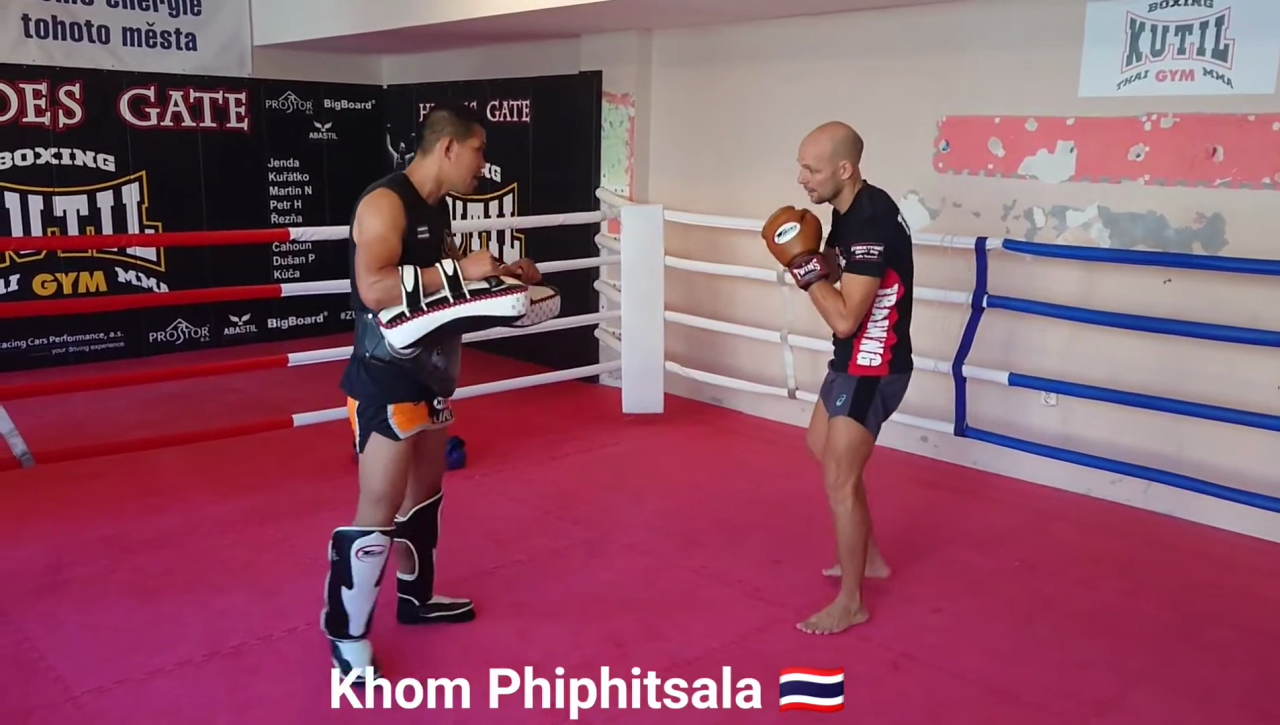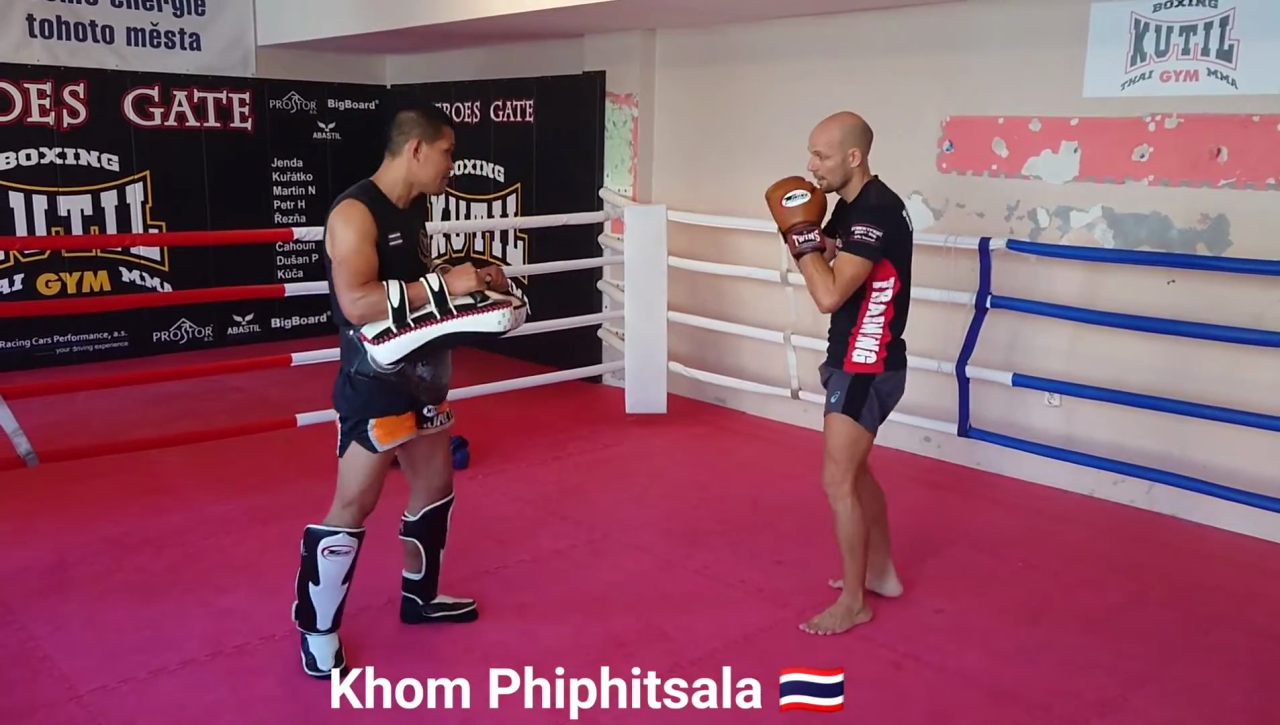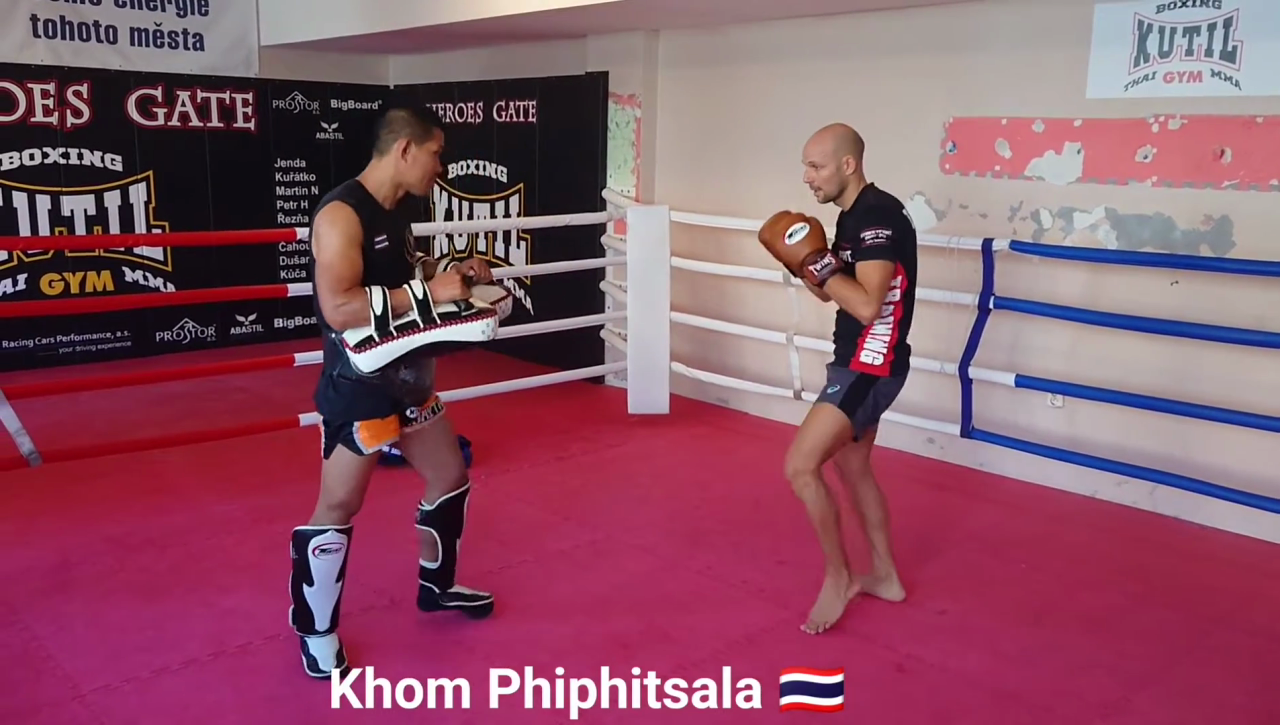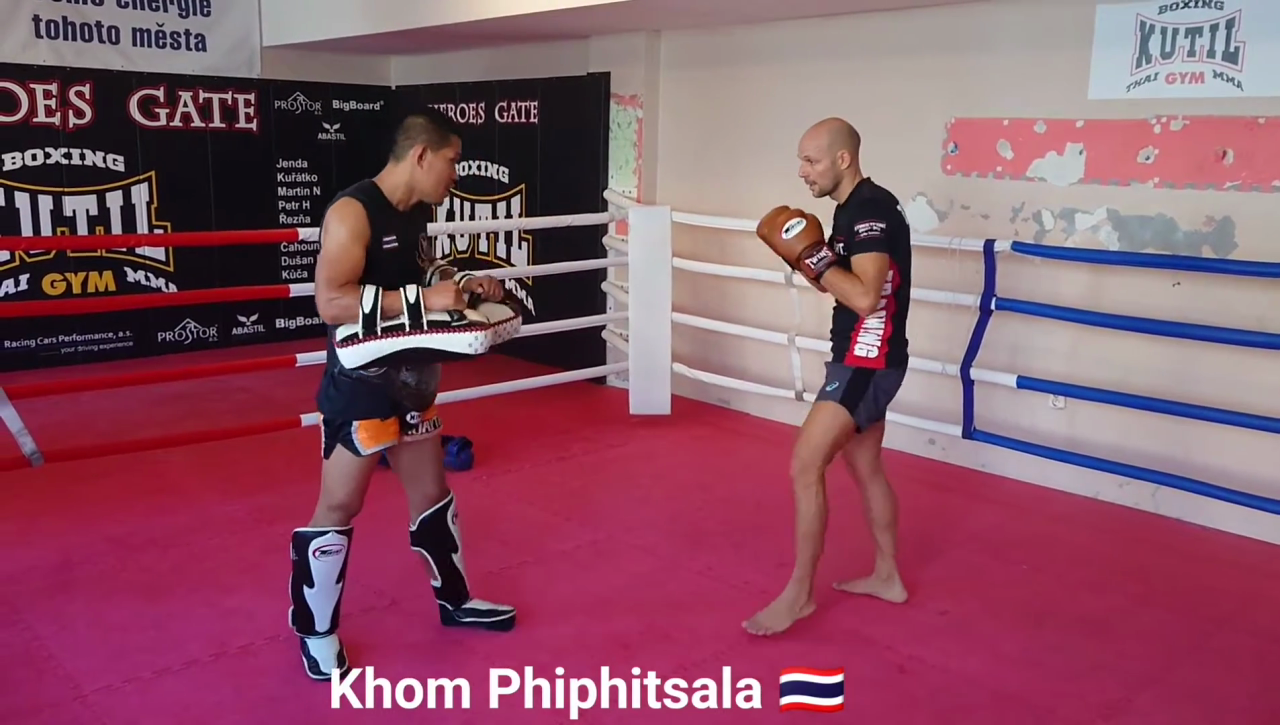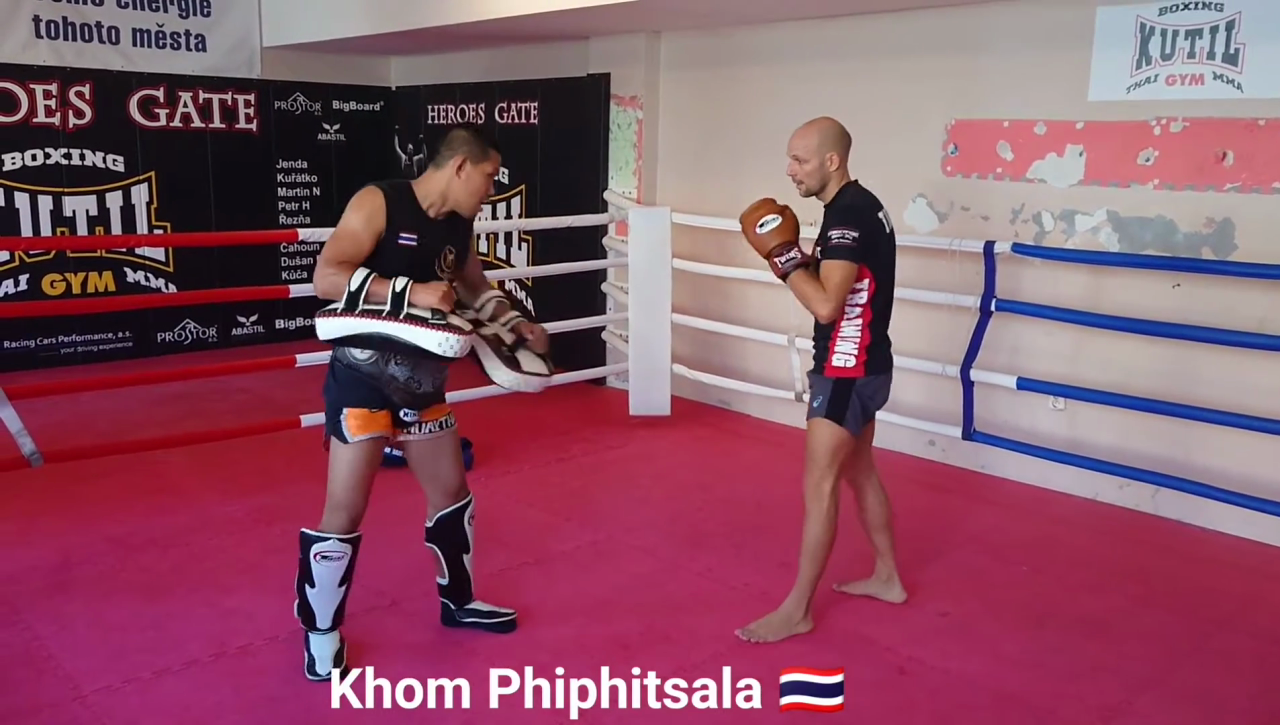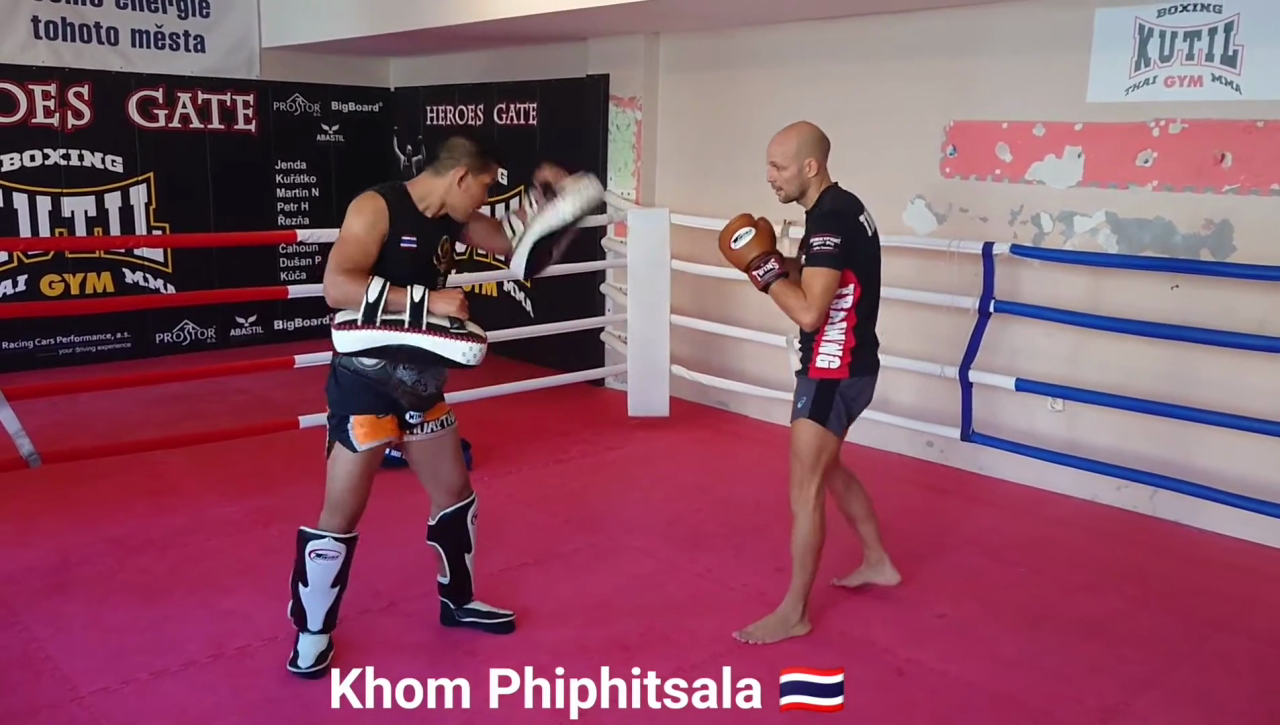
dt=0.2s
person 1, frame 1
left shoulder: (436, 207)
right shoulder: (385, 203)
right elbow: (375, 288)
left wrist: (498, 274)
right wrist: (459, 269)
left hip: (428, 375)
right hip: (385, 379)
left knee: (425, 492)
right knee: (379, 510)
left ankle: (416, 596)
right ankle: (347, 634)
person 1, frame 2
left shoulder: (411, 209)
right shoulder: (354, 213)
right elbow: (357, 301)
left wrist: (471, 278)
right wrist: (443, 284)
left hip: (421, 381)
right hip: (372, 389)
left knee: (437, 492)
right knee: (351, 512)
left ankle: (420, 596)
right ankle: (316, 628)
person 1, frame 3
left shoulder: (397, 208)
right shoulder: (340, 214)
right elbow: (339, 308)
left wrist: (449, 271)
right wrist: (428, 293)
left hip: (409, 381)
right hip: (358, 388)
left knee: (450, 479)
right knee: (337, 511)
left ankle: (437, 585)
right ankle: (316, 631)
person 1, frame 4
left shoulder: (414, 214)
right shoulder: (352, 211)
right elbow: (333, 302)
left wrist: (463, 284)
right wrist: (425, 300)
left hip: (411, 385)
right hip: (360, 389)
left knee: (433, 499)
right knee: (337, 512)
left ankle: (454, 601)
right ankle: (316, 632)
person 1, frame 5
left shoulder: (458, 225)
right shoulder: (377, 203)
left elbow: (470, 283)
right elbow: (328, 278)
left wrist: (514, 322)
right wrist: (409, 294)
left hip: (422, 385)
right hip: (362, 384)
left knee: (453, 496)
right knee: (343, 514)
left ankle: (458, 601)
right ankle: (321, 631)
person 1, frame 6
left shoulder: (447, 220)
right shoulder: (376, 207)
left elbow: (507, 243)
right elbow: (338, 286)
left wrist: (539, 197)
right wrist: (426, 299)
left hip: (422, 386)
right hip: (365, 387)
left knee: (455, 494)
right knee: (340, 515)
left ankle: (458, 601)
right ankle: (313, 631)
person 2, frame 1
left shoulder: (873, 224)
right shoulder: (849, 209)
left elbow: (844, 319)
right elbow: (834, 273)
left wrist: (802, 265)
right wrist: (813, 259)
left hip: (873, 369)
right hip: (854, 362)
left knee: (838, 482)
right knee: (821, 447)
left ankle: (851, 602)
right ankle: (869, 556)
person 2, frame 2
left shoulder: (875, 212)
right shoulder: (851, 203)
left elbow: (829, 295)
right elbow: (826, 262)
left wrist: (801, 233)
right wrist: (804, 231)
left hip: (867, 365)
right hip: (854, 359)
left knee: (838, 481)
right knee: (851, 469)
left ankle: (853, 602)
right ankle: (882, 571)
person 2, frame 3
left shoulder: (879, 215)
right shoulder: (850, 215)
left elbow: (868, 307)
right elbow: (831, 291)
left wrist: (817, 263)
right wrist: (806, 263)
left hip: (870, 367)
right hip: (859, 362)
left knee: (799, 467)
right knee: (853, 469)
left ankle: (838, 576)
right ankle: (884, 576)
person 2, frame 4
left shoulder: (873, 209)
right shoulder: (851, 208)
left elbow: (865, 298)
left wrist: (811, 255)
right wrist: (807, 256)
left hip: (867, 361)
right hip: (865, 359)
left knee: (805, 468)
right knee: (864, 467)
left ankle: (797, 594)
right ankle: (887, 576)
person 2, frame 5
left shoulder: (850, 215)
right shoulder: (853, 206)
left elbow: (825, 305)
left wrist: (781, 255)
right wrist: (793, 253)
left hip: (848, 369)
right hip: (862, 365)
left knee: (819, 486)
right knee: (859, 472)
left ankle: (797, 610)
right ankle: (886, 577)
person 2, frame 6
left shoulder: (831, 220)
right shoulder: (839, 207)
left elbow: (809, 313)
left wrist: (760, 267)
right wrist: (774, 259)
left hip: (833, 372)
right hip: (849, 366)
left knee: (805, 490)
right knee: (828, 469)
left ankle: (794, 612)
right ankle: (877, 561)
